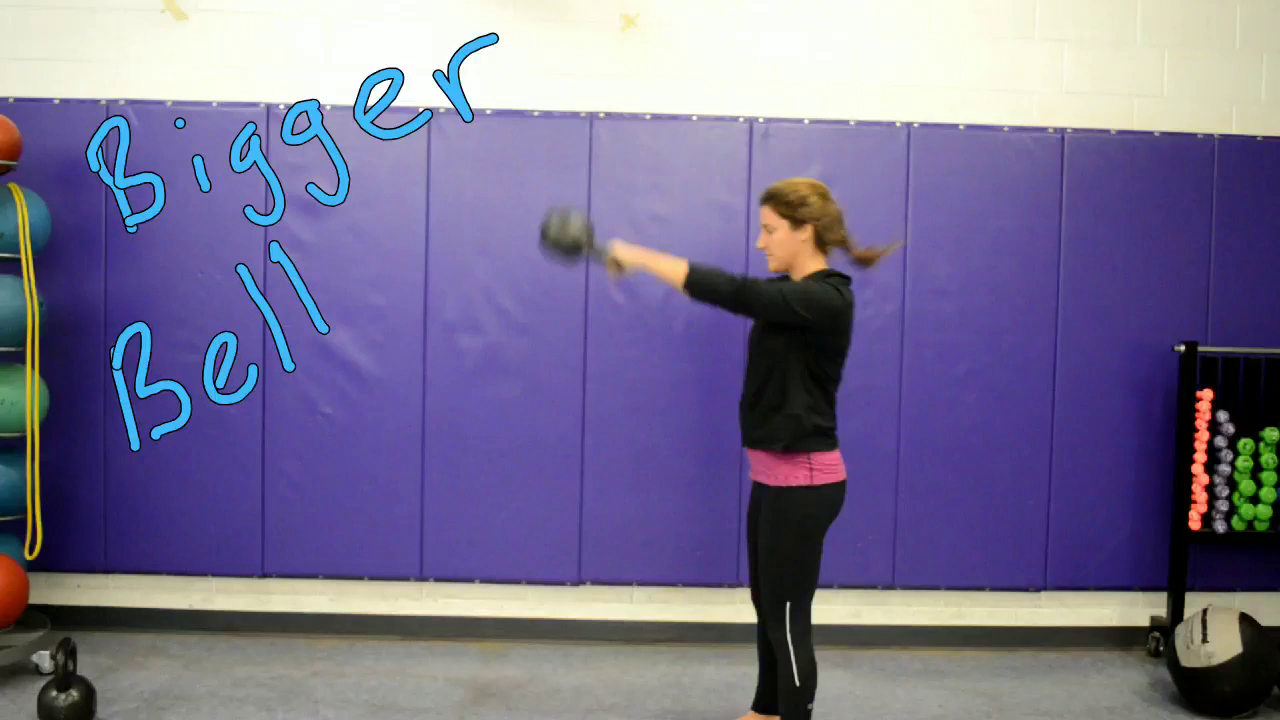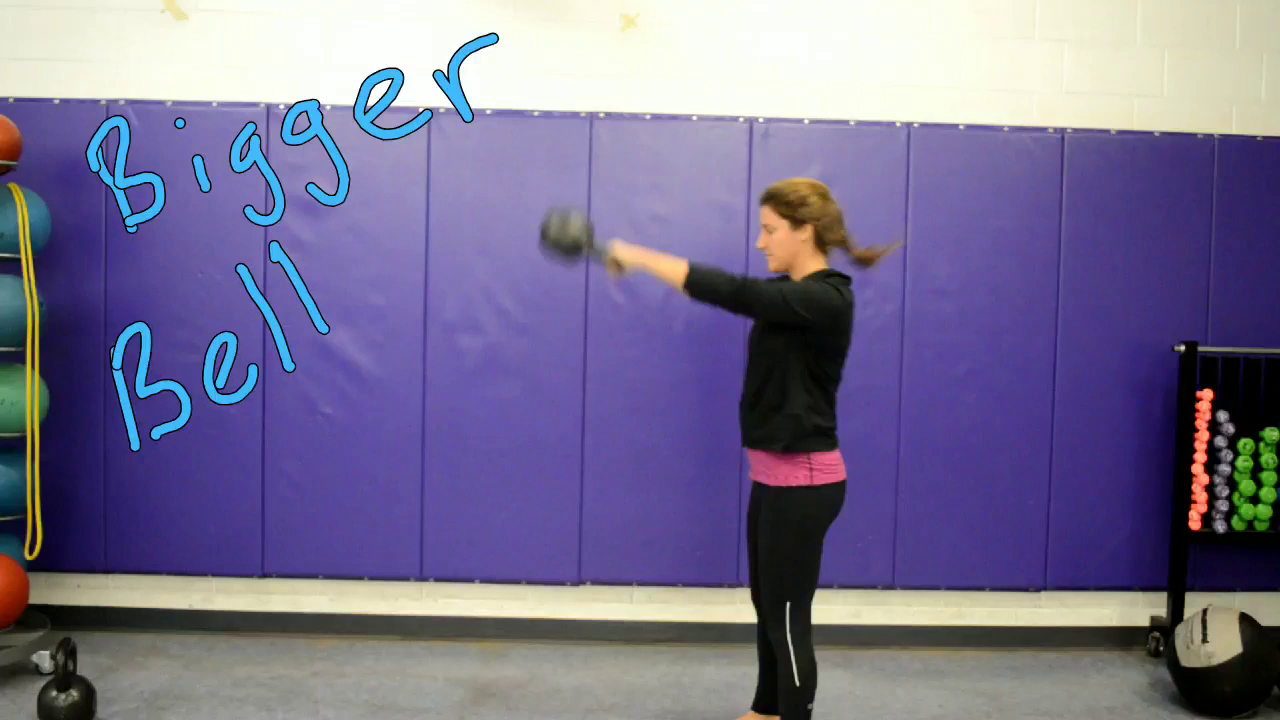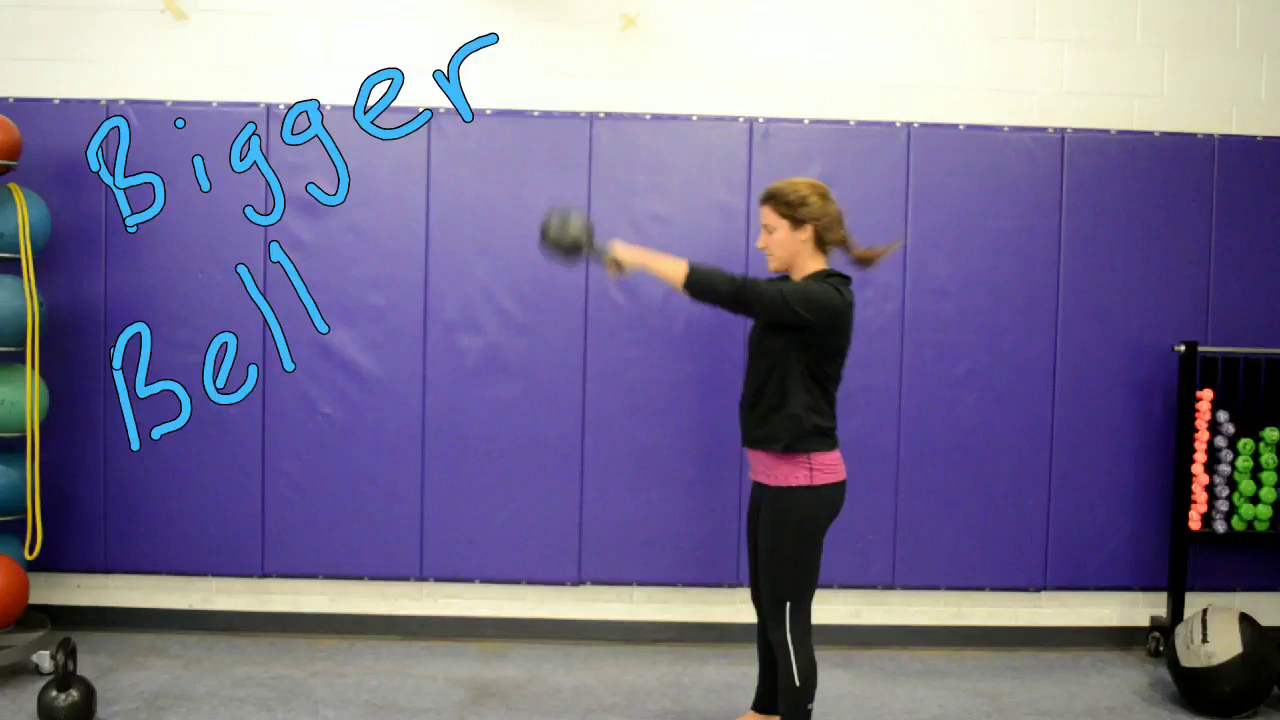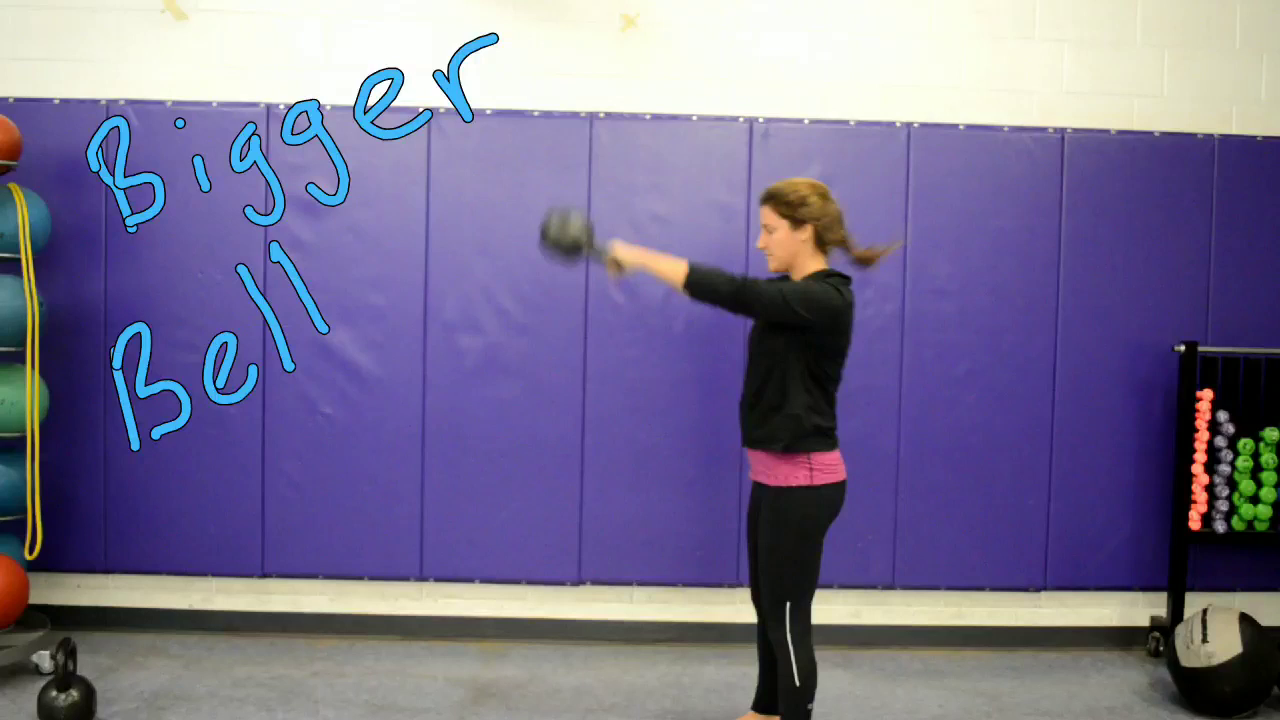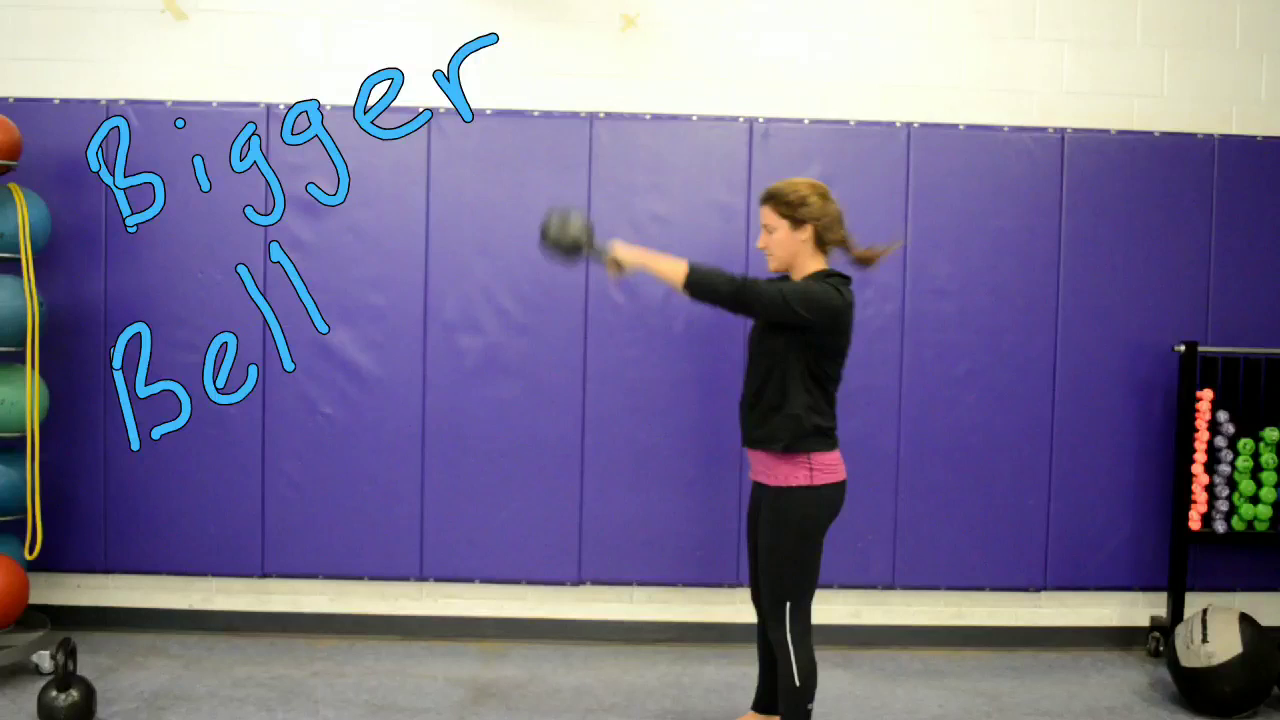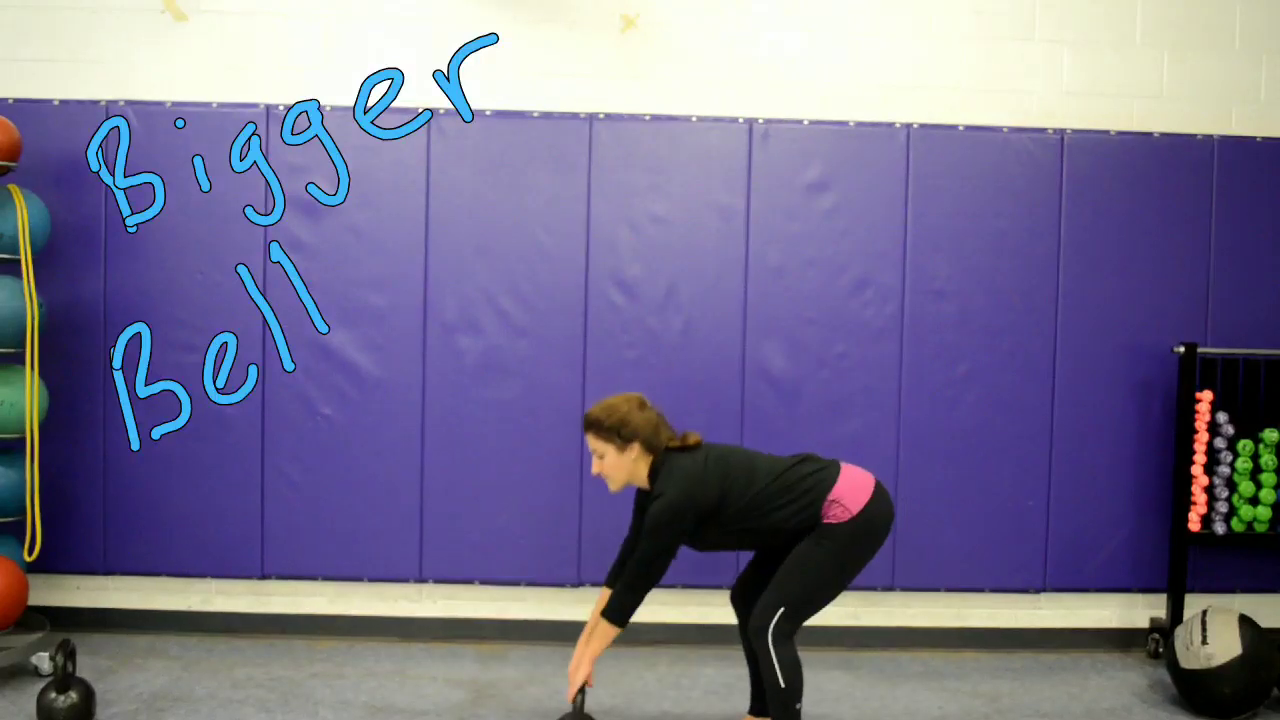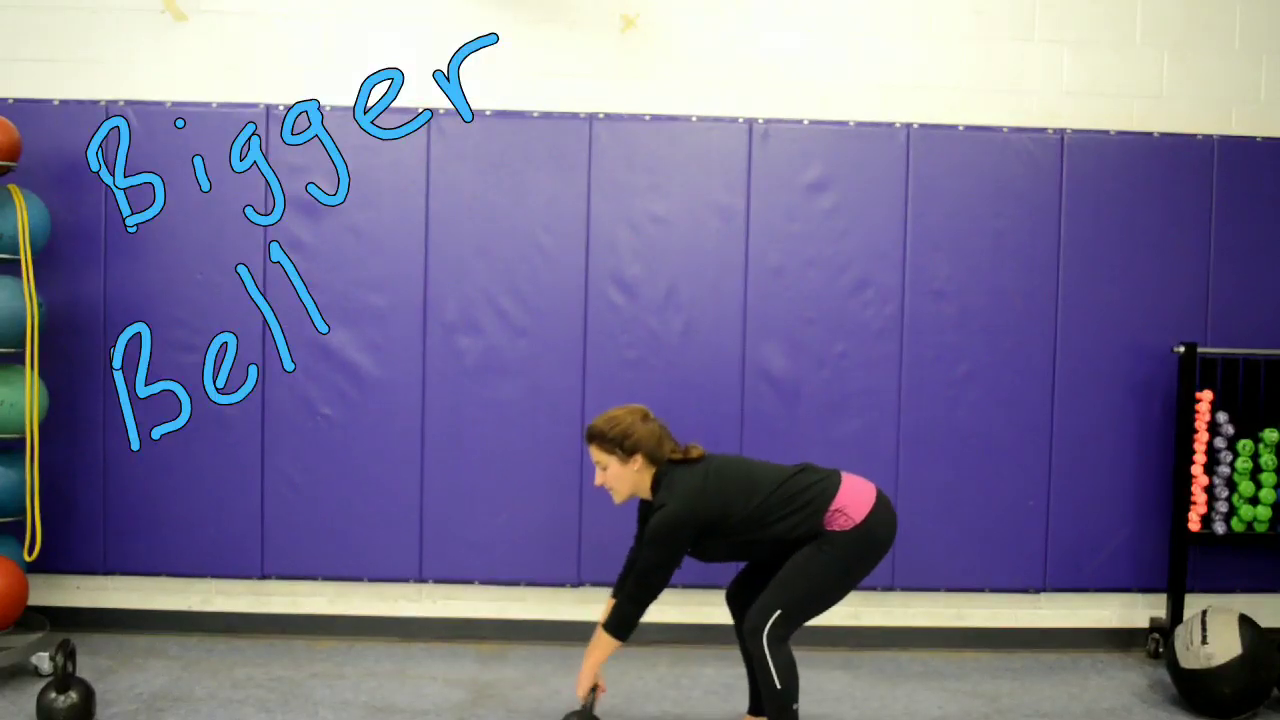
dt=0.5s
person 1, frame 1
left shoulder: (825, 300)
right shoulder: (788, 292)
left elbow: (733, 293)
right elbow: (736, 291)
left wrist: (641, 257)
right wrist: (642, 261)
left hip: (803, 482)
right hip: (775, 475)
left knee: (787, 618)
right knee: (767, 604)
person 1, frame 2
left shoulder: (825, 300)
right shoulder: (787, 292)
left elbow: (733, 293)
right elbow: (738, 292)
left wrist: (641, 257)
right wrist: (641, 260)
left hip: (803, 481)
right hip: (775, 475)
left knee: (787, 617)
right knee: (767, 604)
person 1, frame 3
left shoulder: (825, 300)
right shoulder: (790, 293)
left elbow: (733, 293)
right elbow: (738, 293)
left wrist: (640, 256)
right wrist: (639, 260)
left hip: (803, 481)
right hip: (774, 475)
left knee: (787, 617)
right knee: (767, 604)
person 1, frame 4
left shoulder: (826, 300)
right shoulder: (790, 293)
left elbow: (734, 293)
right elbow: (739, 293)
left wrist: (640, 256)
right wrist: (641, 259)
left hip: (803, 482)
right hip: (774, 476)
left knee: (787, 616)
right knee: (767, 604)
person 1, frame 5
left shoulder: (823, 301)
right shoulder: (790, 293)
left elbow: (731, 291)
left wrist: (637, 259)
left hip: (806, 481)
left knee: (787, 614)
right knee: (769, 601)
person 1, frame 6
left shoulder: (677, 492)
right shoulder: (663, 478)
left elbow: (638, 583)
right elbow: (627, 567)
left wrist: (588, 658)
right wrist: (584, 644)
left hip: (852, 513)
right hip: (826, 509)
left knee: (770, 625)
right knee: (747, 599)
person 1, frame 7
left shoulder: (678, 506)
right shoulder: (667, 486)
left elbow: (640, 593)
right elbow: (634, 576)
left wrist: (592, 667)
right wrist: (591, 656)
left hip: (856, 523)
right hip: (834, 515)
left knee: (766, 627)
right knee: (743, 600)
